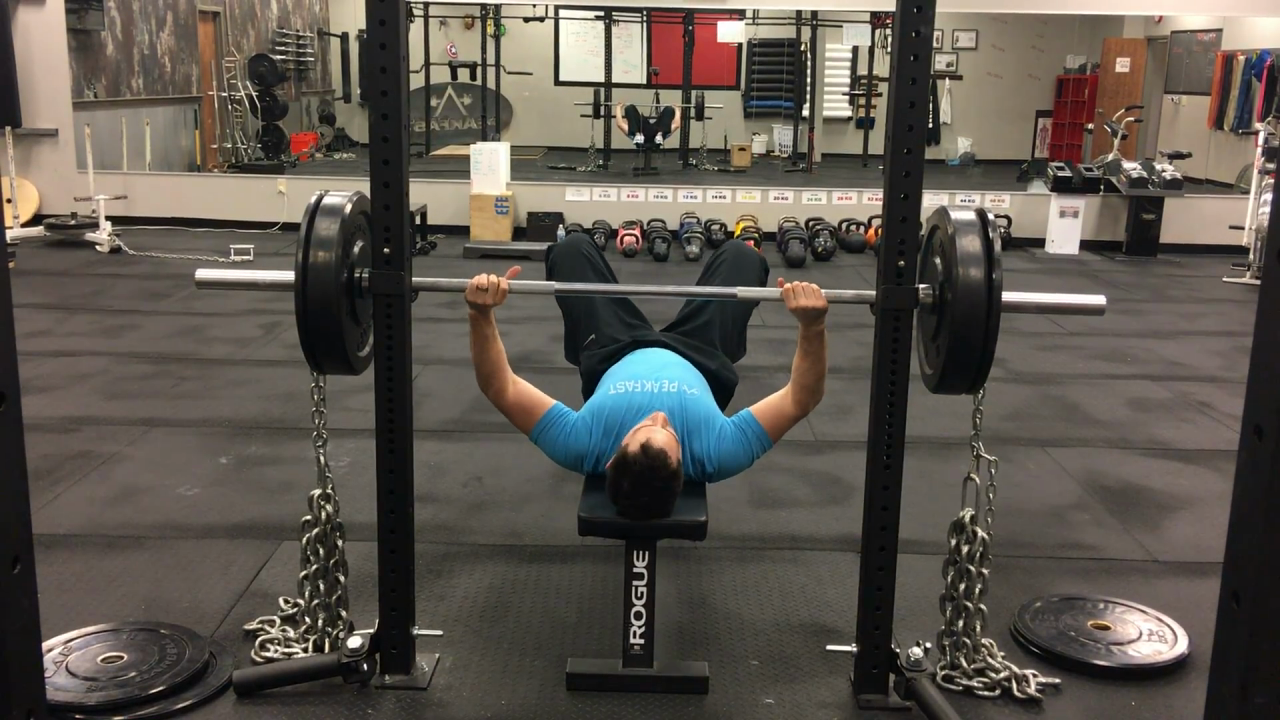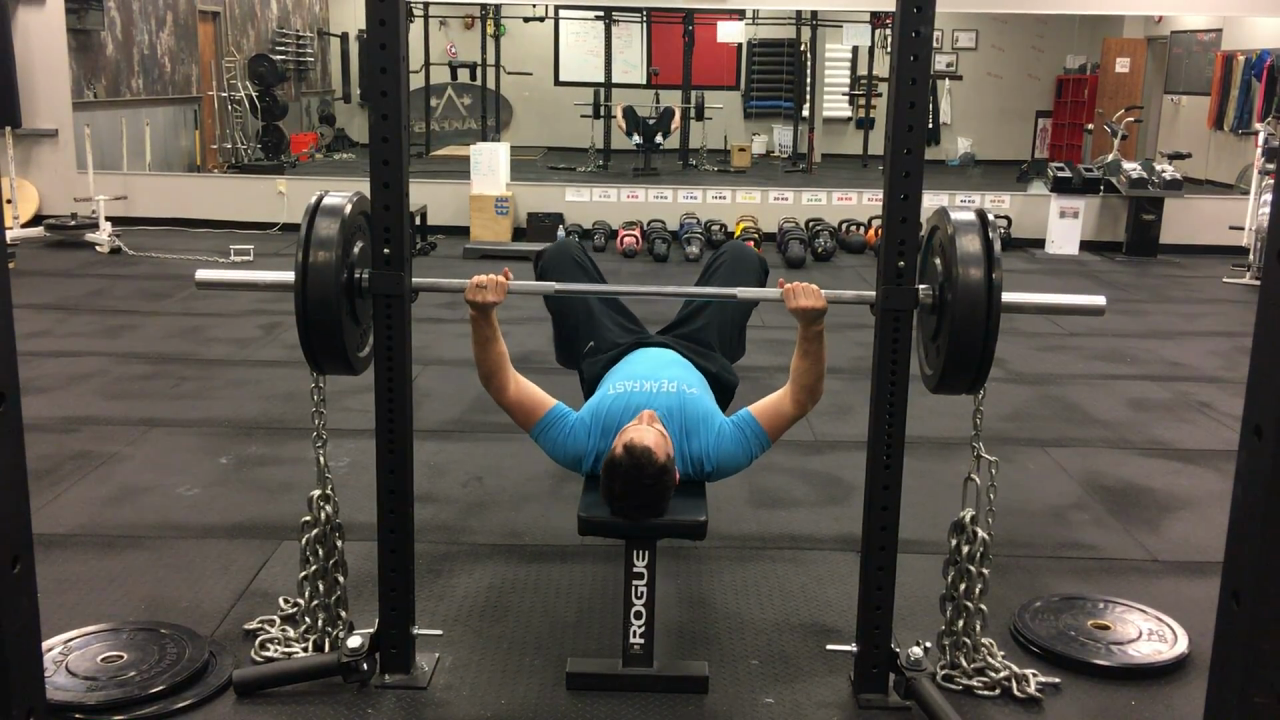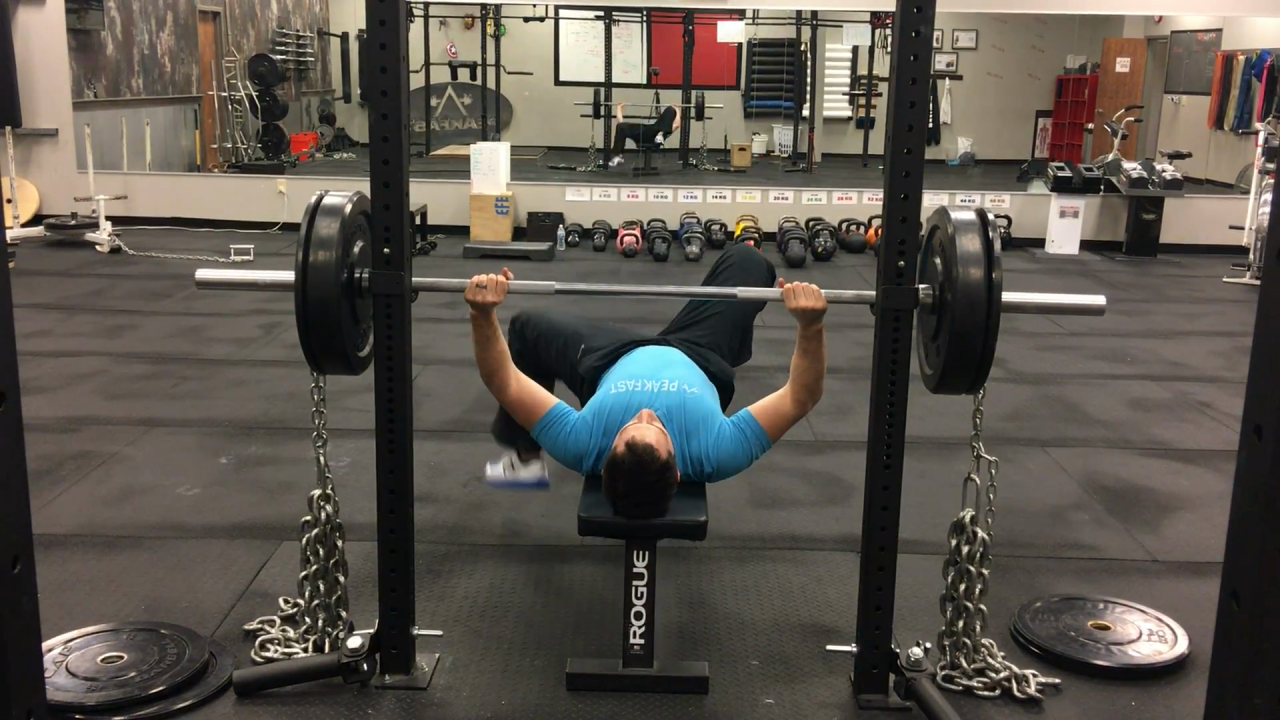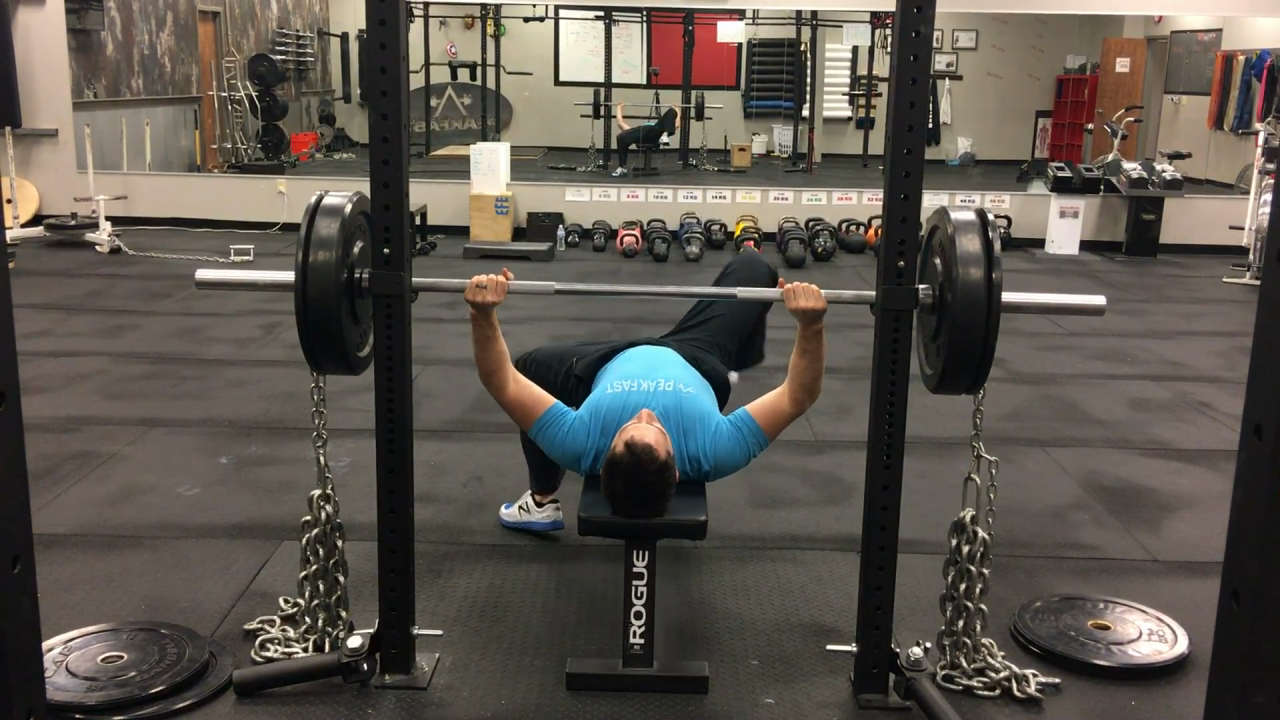
dt=0.4s
person 1, frame 1
left shoulder: (581, 447)
right shoulder: (715, 454)
left elbow: (499, 388)
right elbow: (802, 398)
left wrist: (481, 314)
right wrist: (812, 325)
left hip: (616, 360)
right hip: (697, 363)
left knee: (573, 248)
right knee: (740, 255)
person 1, frame 2
left shoulder: (581, 448)
right shoulder: (713, 455)
left elbow: (503, 387)
right elbow: (800, 398)
left wrist: (483, 315)
right wrist: (811, 325)
left hip: (612, 362)
right hip: (697, 363)
left knee: (559, 255)
right knee: (740, 255)
person 1, frame 3
left shoulder: (583, 447)
right shoulder: (713, 455)
left elbow: (505, 384)
right elbow: (800, 397)
left wrist: (483, 314)
right wrist: (810, 326)
left knee: (528, 327)
right knee: (747, 261)
person 1, frame 4
left shoulder: (580, 447)
right shoulder: (709, 453)
left elbow: (502, 383)
right elbow: (799, 397)
left wrist: (483, 314)
right wrist: (810, 325)
left knee: (532, 366)
right knee: (753, 269)
right ankle: (731, 367)
